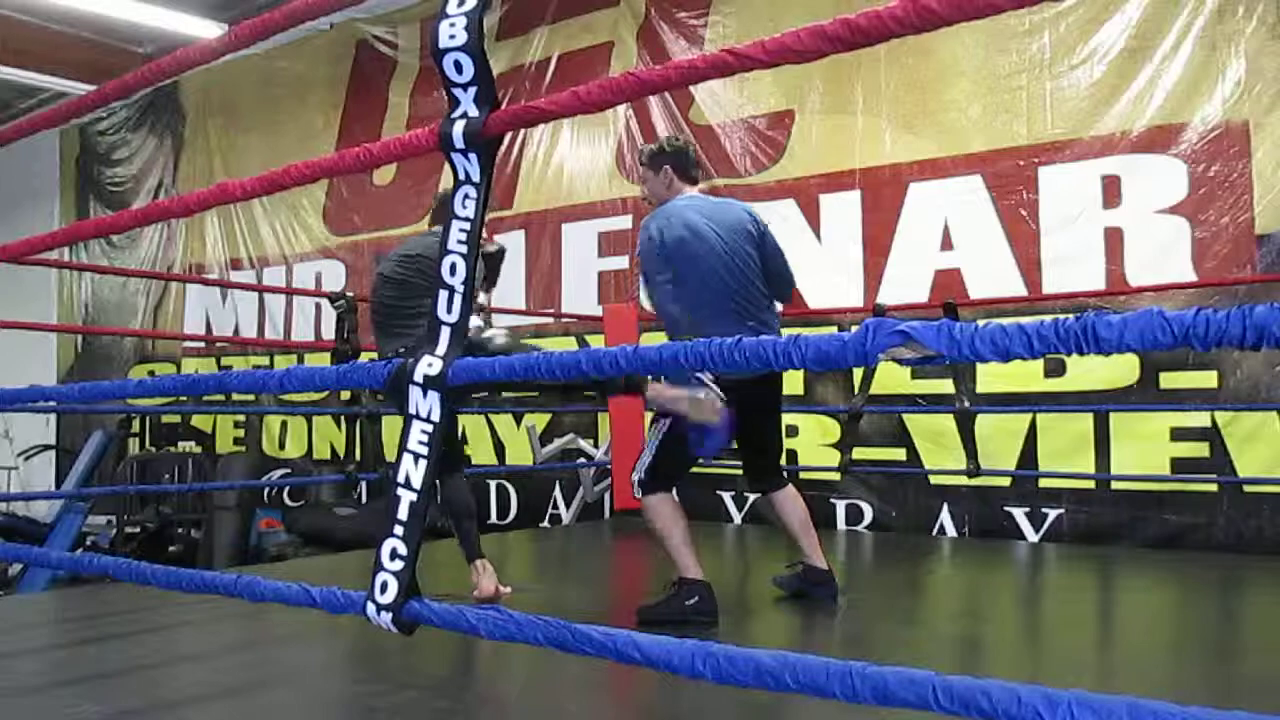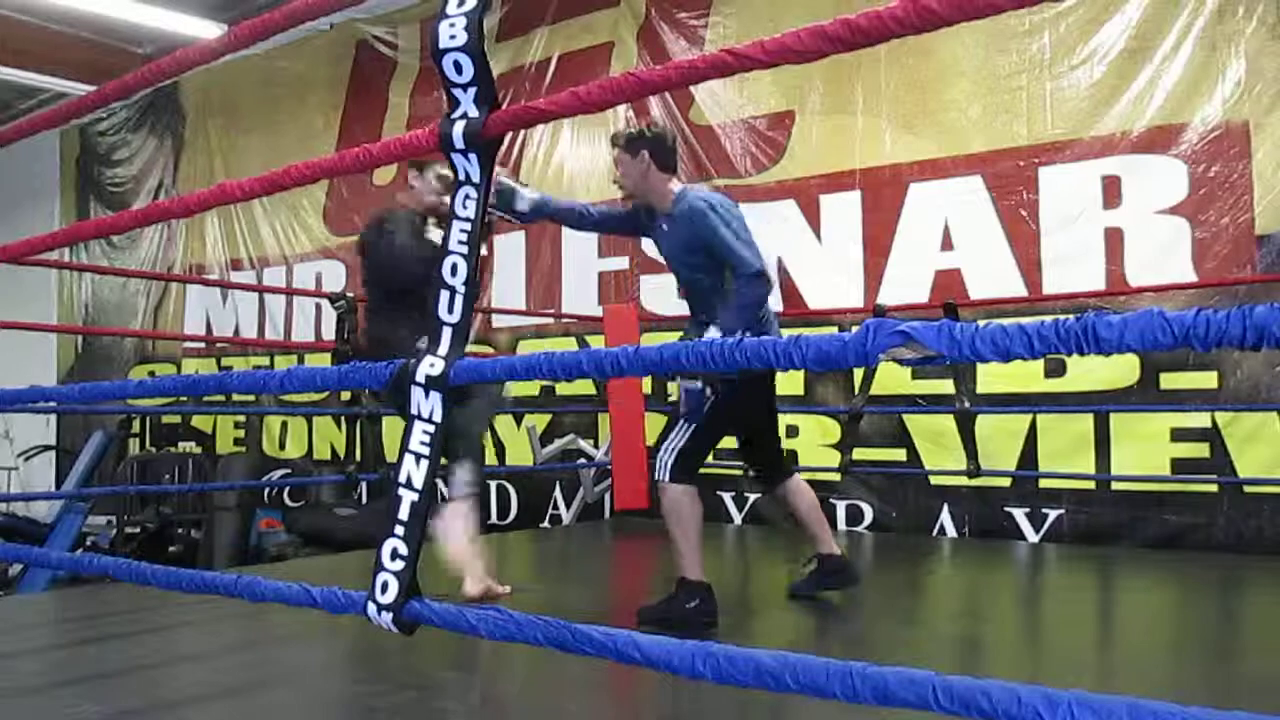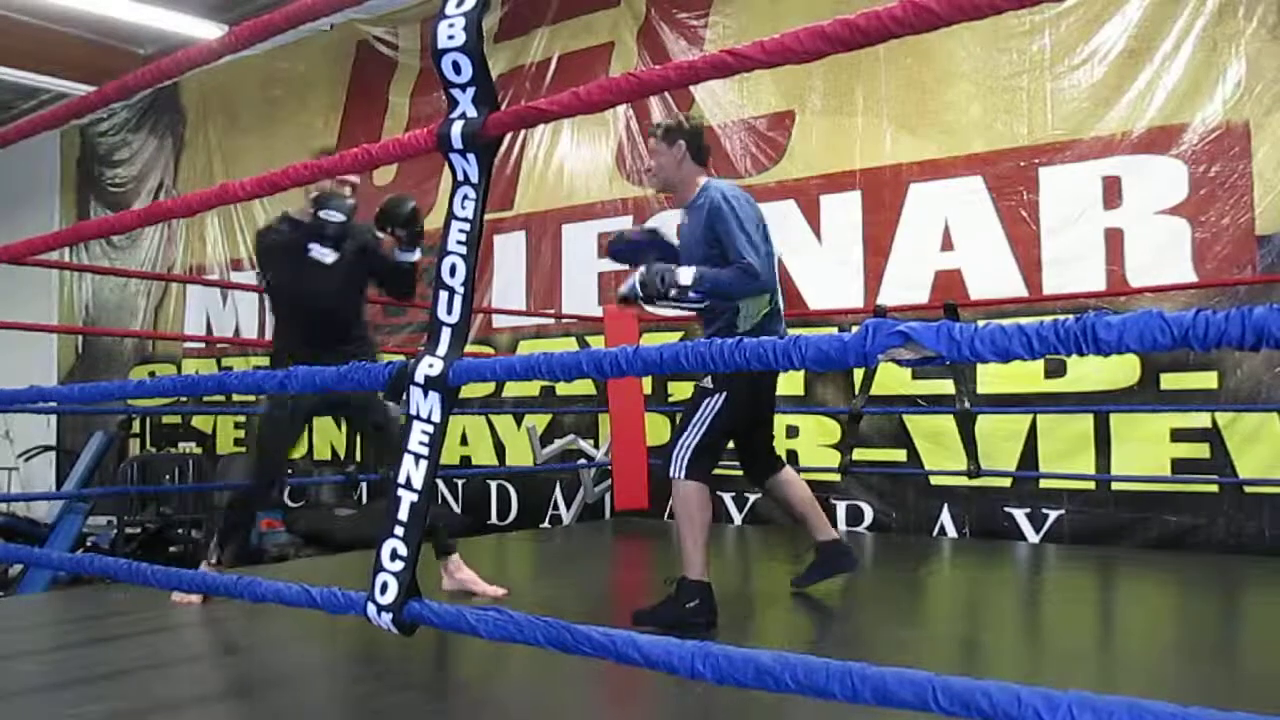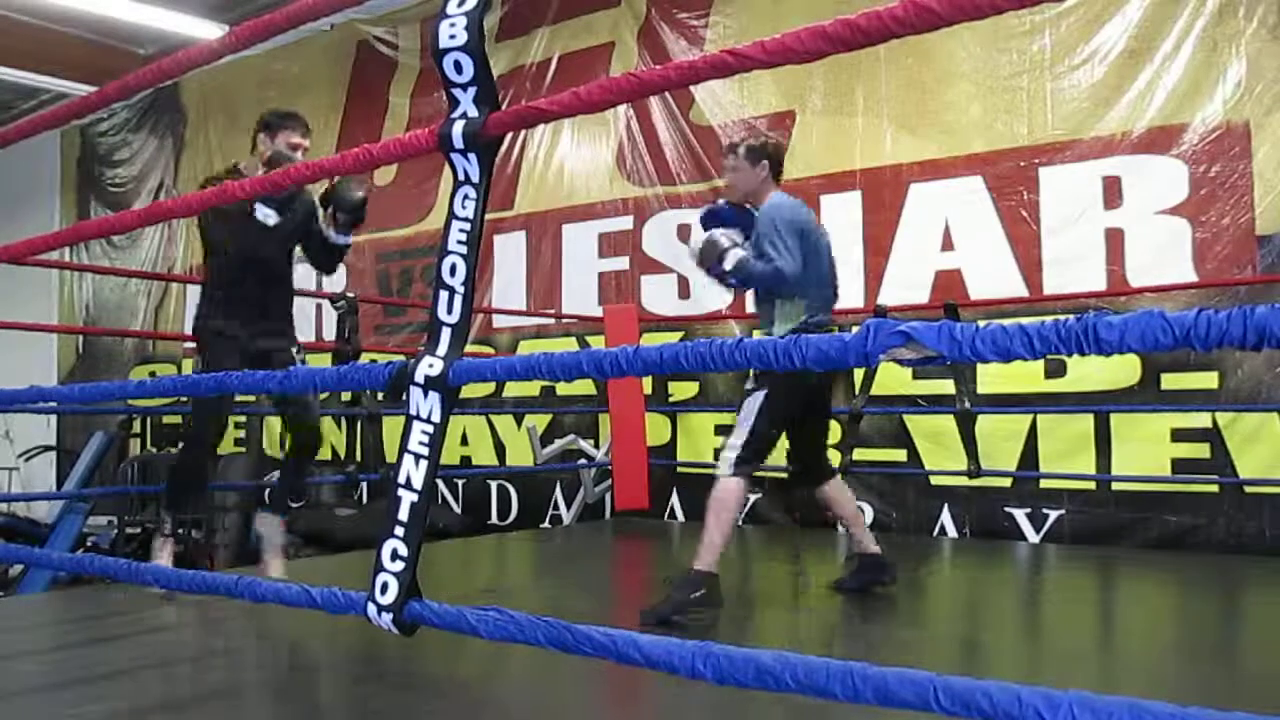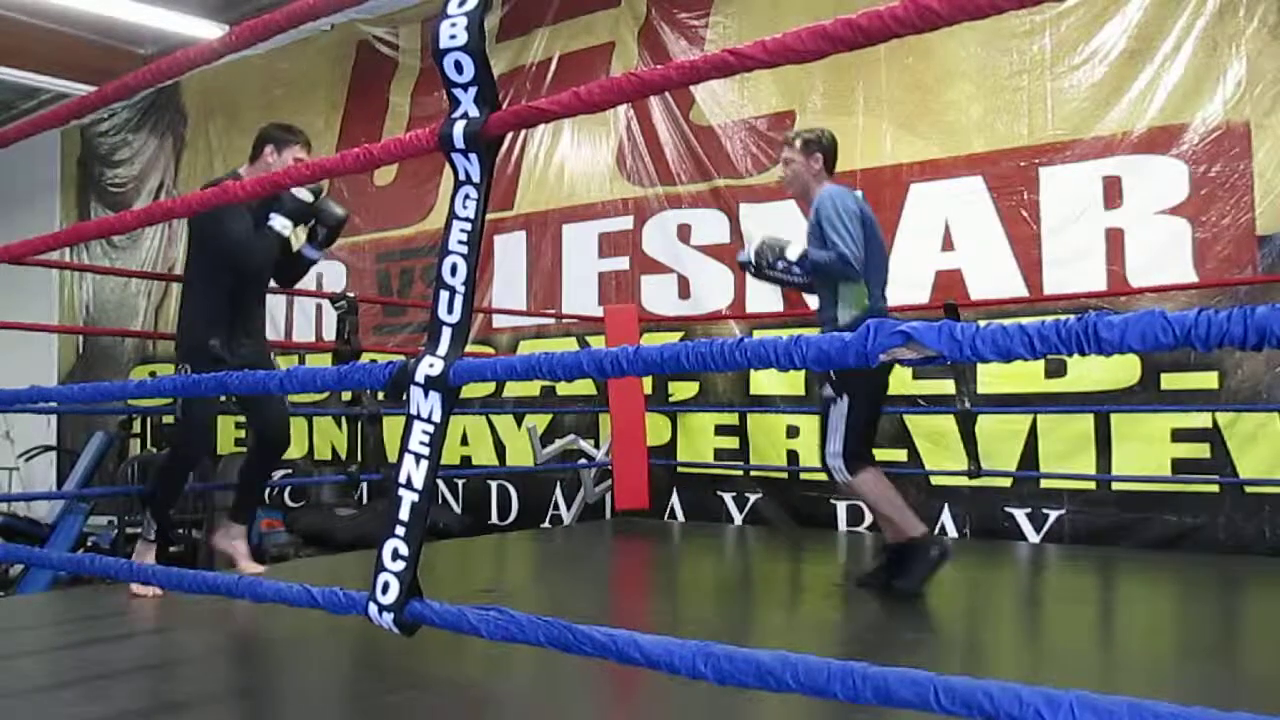
dt=0.3s
person 1, frame 1
left shoulder: (657, 227)
right shoulder: (742, 214)
left elbow: (670, 311)
right elbow: (784, 285)
left wrist: (690, 383)
left hip: (708, 369)
right hip: (764, 366)
left knee: (650, 477)
right knee: (767, 473)
left ankle: (693, 590)
right ankle: (818, 571)
person 1, frame 2
left shoulder: (701, 208)
right shoulder: (651, 212)
left elbow: (755, 275)
right elbow: (594, 217)
left wrist: (715, 339)
right wrist: (523, 201)
left knee: (672, 462)
right knee: (772, 464)
left ankle: (693, 593)
right ankle: (832, 561)
person 1, frame 3
left shoulder: (722, 199)
right shoulder: (694, 208)
left elbow: (753, 276)
right elbow: (693, 269)
left wrist: (677, 280)
right wrist: (654, 276)
left knee: (686, 458)
right knee: (759, 458)
left ankle: (694, 593)
right ankle: (831, 547)
person 1, frame 4
left shoulder: (777, 212)
right shoulder: (789, 212)
left elbow: (784, 277)
left wrist: (730, 257)
right wrist: (729, 251)
left knee: (735, 459)
right knee: (811, 465)
left ankle: (701, 582)
right ankle: (870, 559)
person 1, frame 5
left shoulder: (833, 201)
right shoulder: (836, 203)
left elbow: (847, 265)
left wrist: (793, 254)
right wrist: (780, 266)
left knee: (842, 457)
right knee: (854, 455)
left ankle: (921, 541)
right ankle: (897, 554)
person 2, frame 1
left shoulder: (409, 251)
right shoulder: (448, 246)
left wrist: (486, 271)
left hip: (404, 372)
left knee: (450, 467)
left ankle: (481, 571)
person 2, frame 2
left shoulder: (433, 231)
right shoulder: (390, 226)
right elbow: (407, 272)
right wrist: (441, 233)
right hip: (400, 354)
right knee: (475, 394)
right ankle: (457, 509)
person 2, frame 3
left shoulder: (359, 236)
right shoulder: (277, 238)
left elbow: (401, 291)
right elbow: (296, 303)
left wrist: (409, 245)
right wrist: (324, 241)
left hip: (353, 369)
right hip: (298, 372)
right knee: (266, 475)
left ankle: (451, 567)
right ankle: (212, 567)
person 2, frame 4
left shoulder: (295, 199)
right shoulder: (219, 190)
left elbow: (325, 261)
right elbow: (232, 252)
left wrist: (344, 227)
right wrist: (269, 203)
left hip: (276, 334)
right hip: (224, 333)
left knee: (308, 430)
right knee: (203, 437)
left ankle: (273, 519)
right ankle: (164, 543)
person 2, frame 5
left shoulder: (269, 206)
right shoulder: (220, 198)
left elbow: (284, 276)
right elbow: (248, 260)
left wrist: (317, 242)
right wrist: (285, 214)
left hip: (250, 341)
right hip: (206, 342)
left knee: (274, 435)
right knee: (190, 446)
left ankle: (234, 531)
right ankle: (147, 546)
